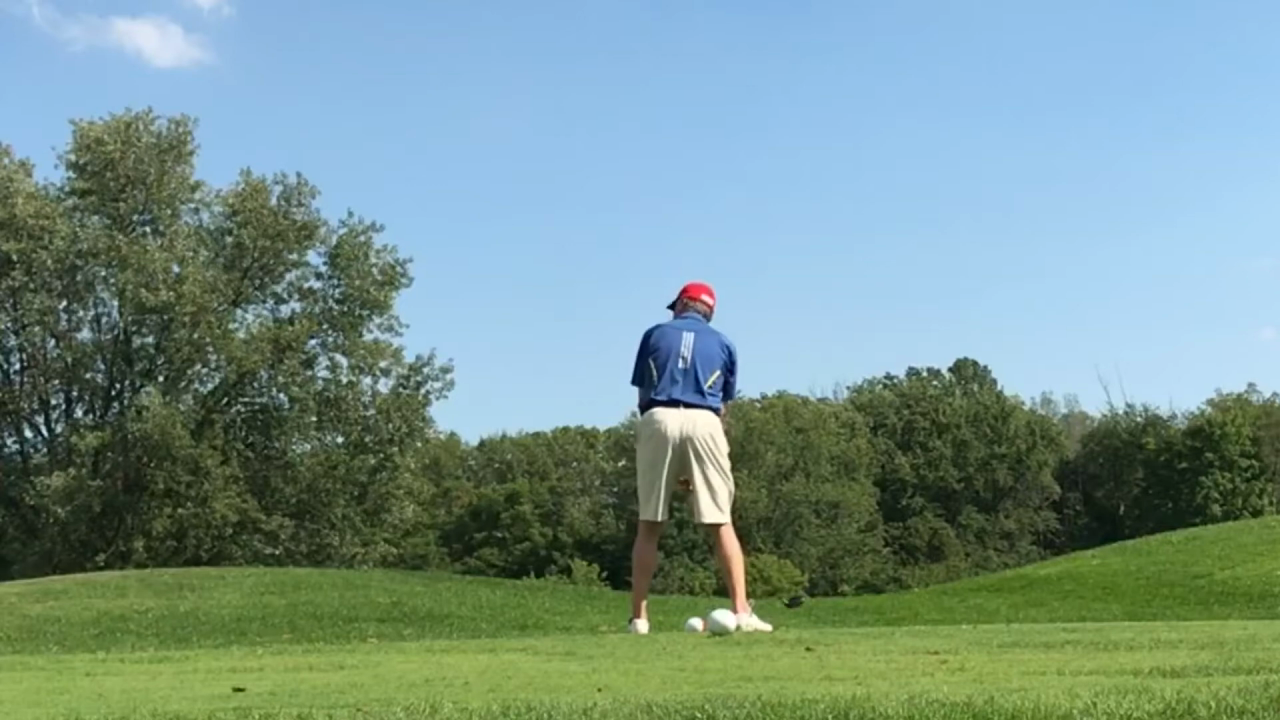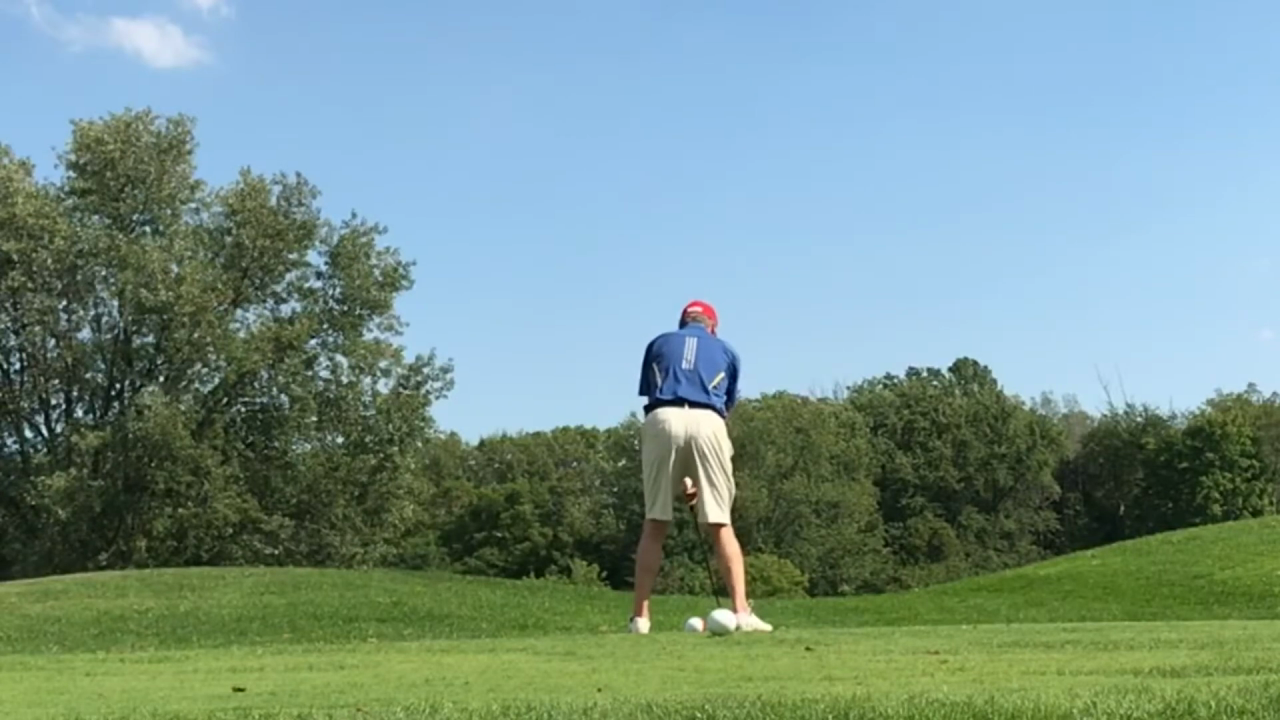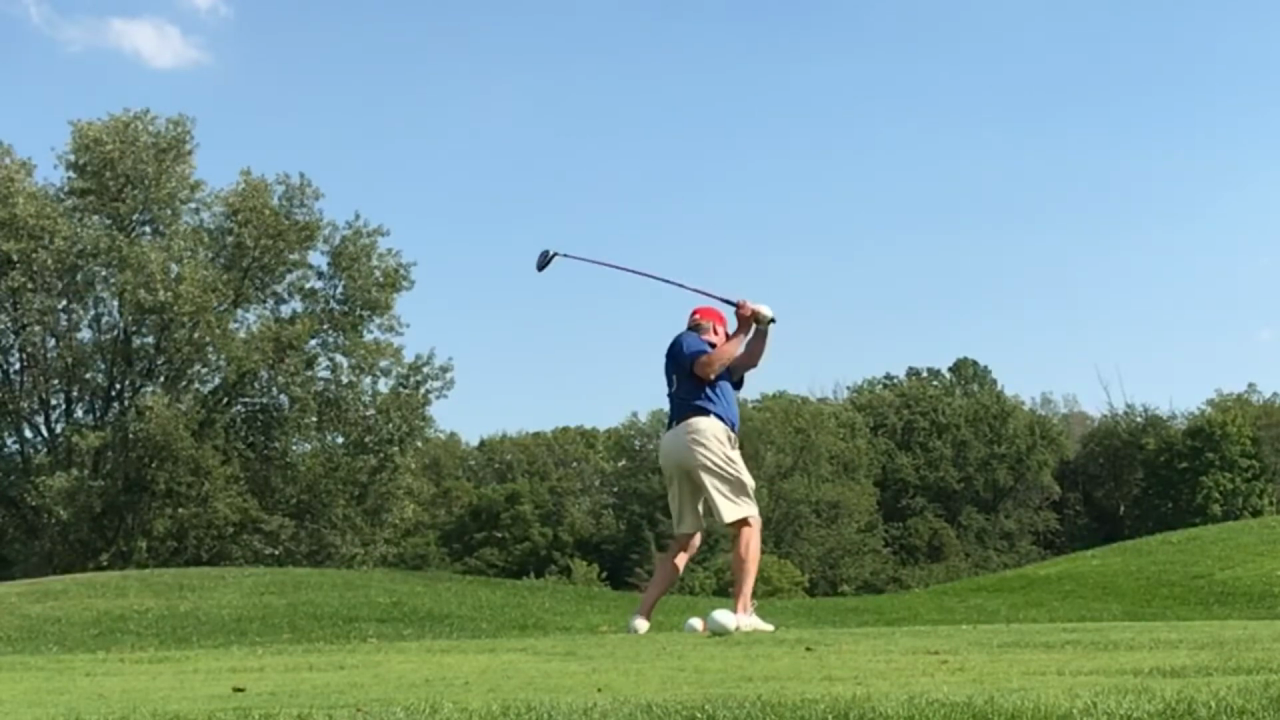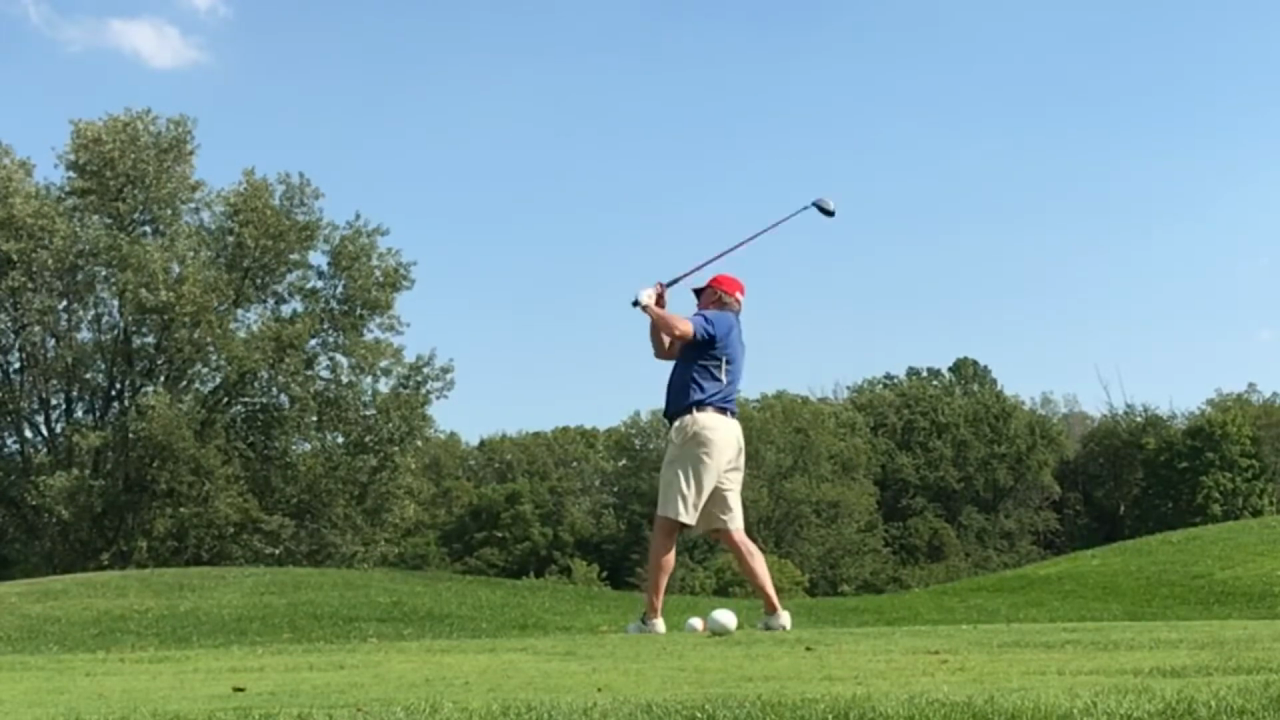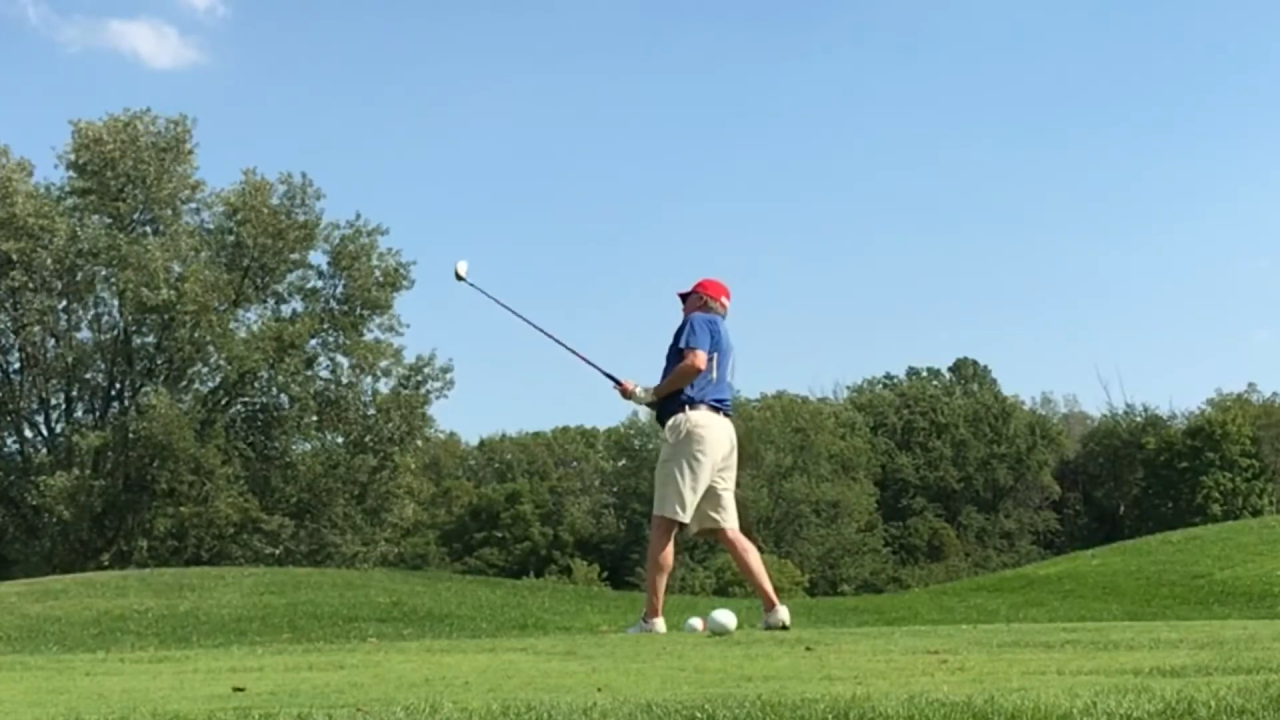
dt=1s
person 1, frame 1
left shoulder: (655, 334)
right shoulder: (723, 343)
left hip: (658, 421)
right hip: (703, 423)
left knee: (649, 526)
right knee: (721, 523)
left ankle: (639, 618)
right ankle: (742, 612)
person 1, frame 2
left shoulder: (658, 344)
right shoulder: (727, 352)
left wrist: (679, 473)
right wrist: (699, 479)
left hip: (662, 421)
right hip: (706, 424)
left knee: (654, 525)
right knee: (720, 525)
left ankle: (640, 616)
right ankle: (742, 612)
person 1, frame 3
right shoulder: (685, 340)
left elbow: (745, 361)
right elbow: (707, 367)
left wrist: (760, 326)
right wrist: (742, 332)
left hip: (675, 447)
right hip: (703, 435)
left knee: (685, 541)
right knee: (748, 523)
left ankle: (641, 615)
right ankle: (743, 612)
person 1, frame 4
left shoulder: (718, 320)
right shoulder: (714, 333)
left elbow: (678, 327)
right elbow: (664, 349)
left wrist: (649, 305)
right wrist: (657, 310)
left hip: (699, 428)
right hip: (724, 431)
left knee: (666, 526)
right knee: (732, 532)
left ankle: (651, 618)
right ankle: (775, 613)
person 1, frame 5
left shoulder: (698, 321)
right shoulder: (722, 339)
left elbow: (694, 363)
left wrist: (651, 392)
right wrist: (642, 396)
left hip: (693, 427)
right hip: (720, 429)
left knee: (663, 525)
right knee: (727, 529)
left ankle: (652, 618)
right ankle: (774, 609)
